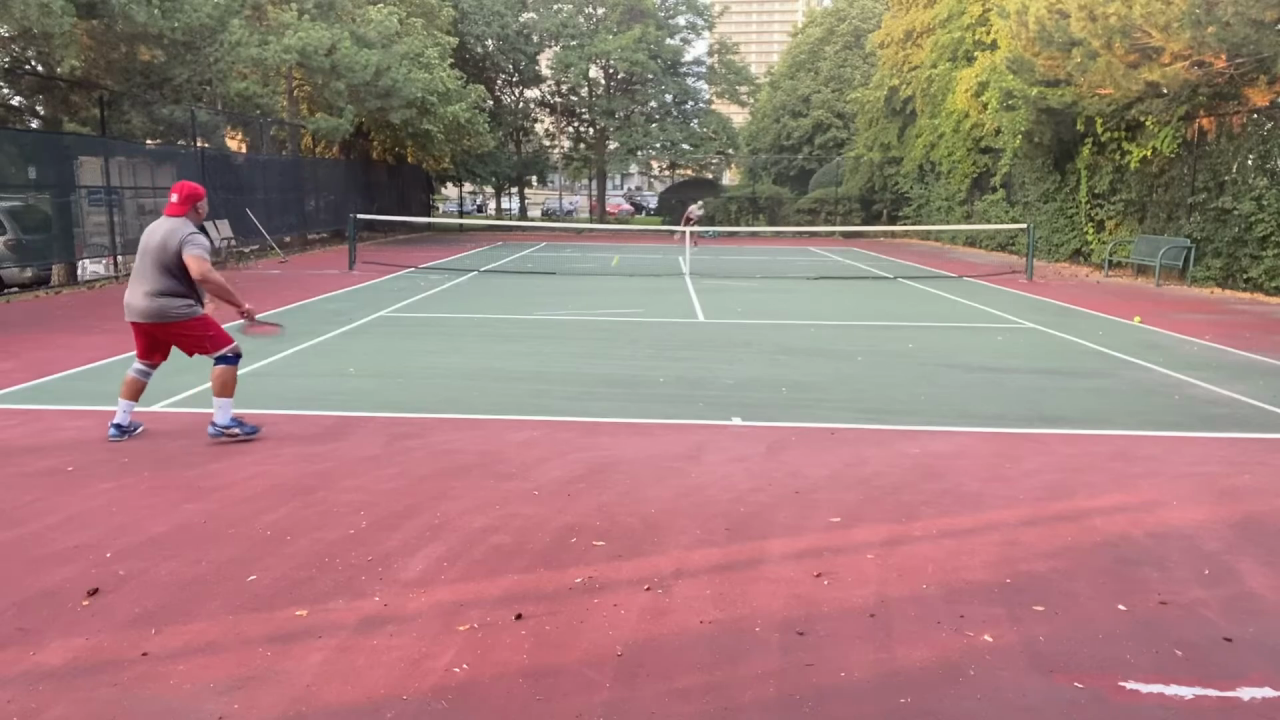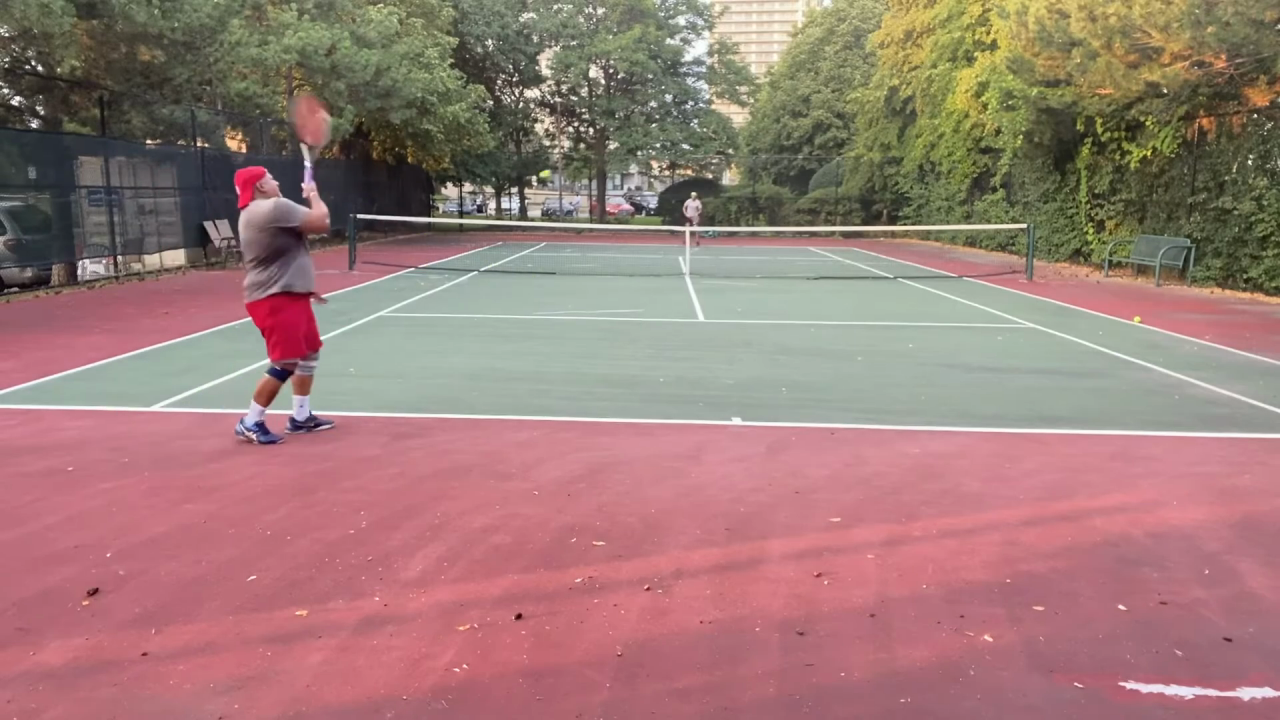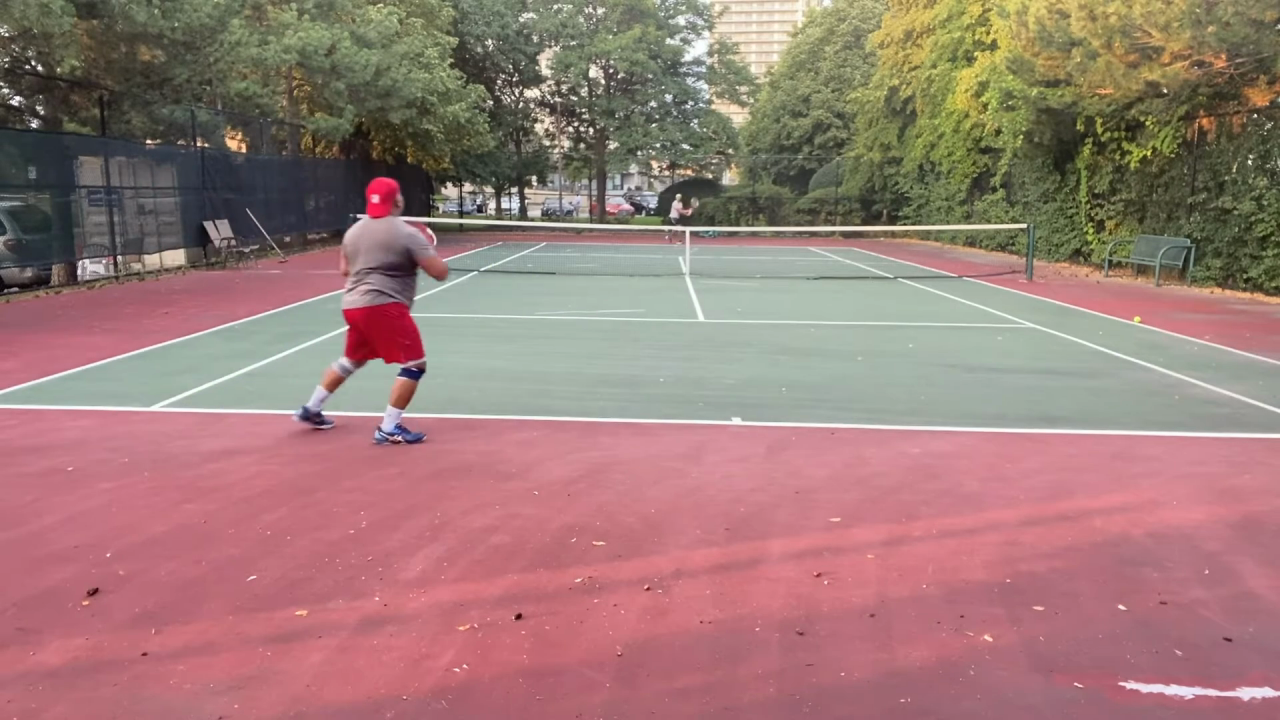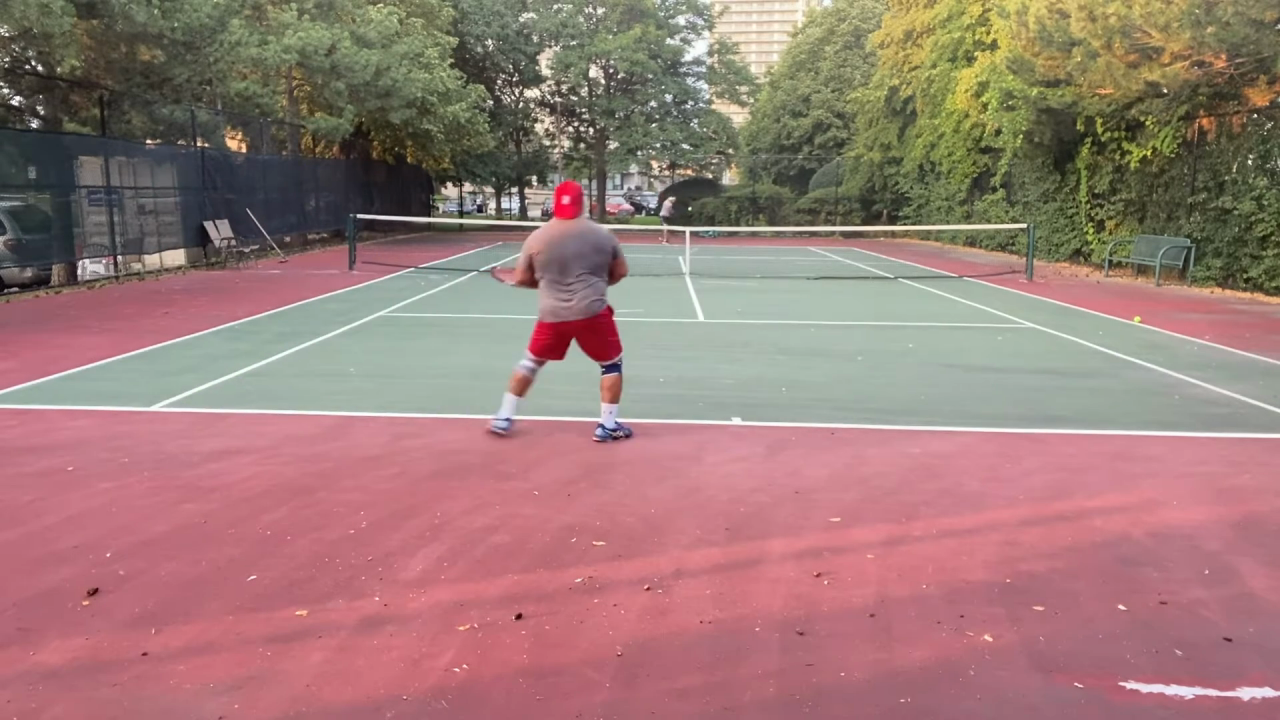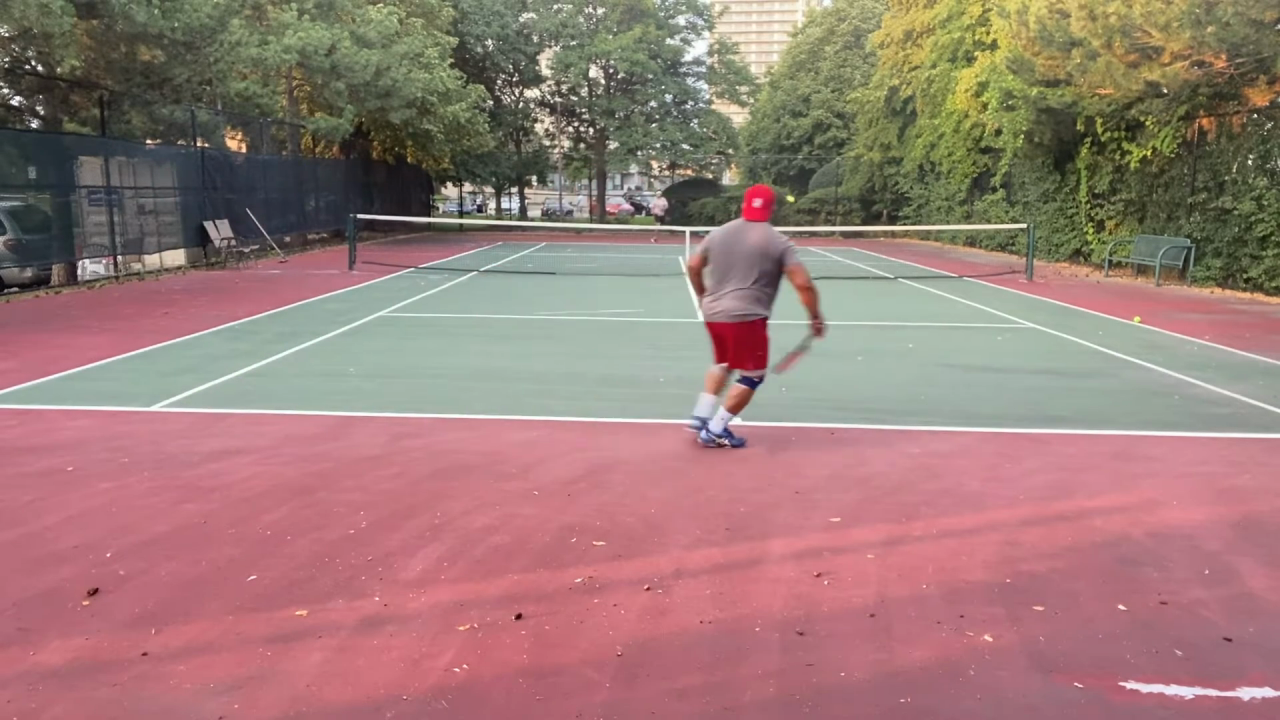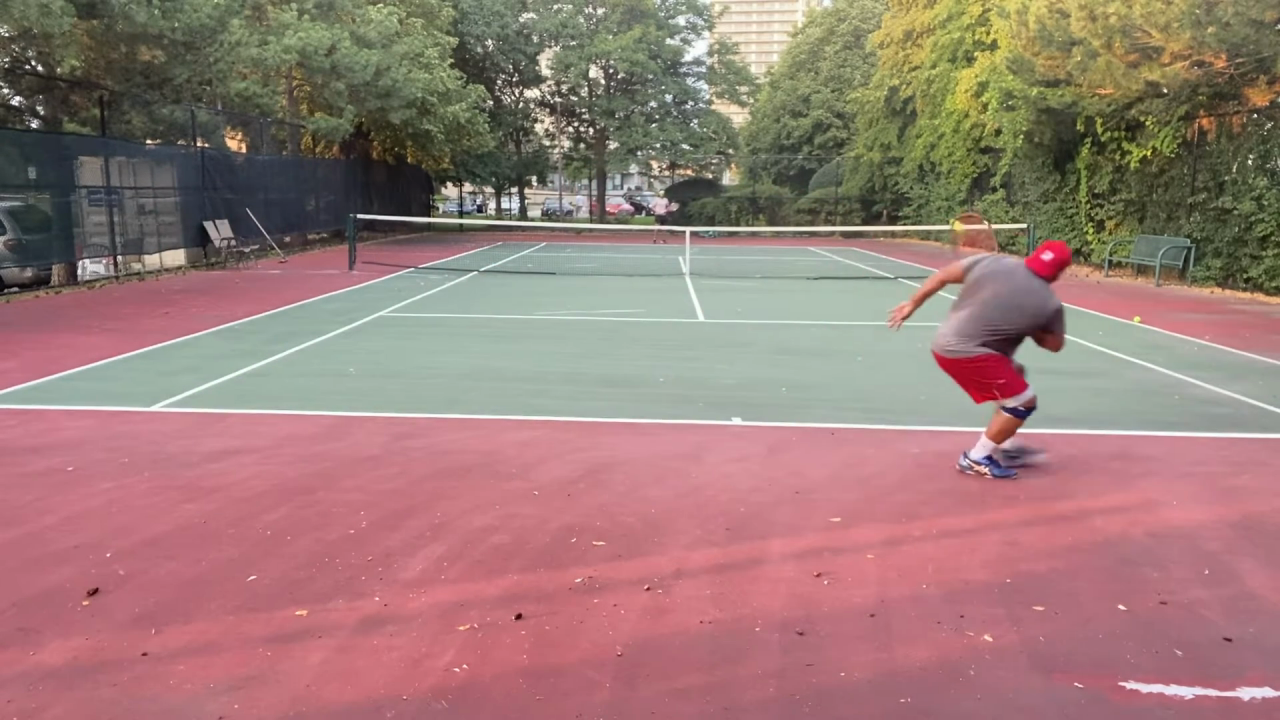
dt=0.7s
person 1, frame 1
left shoulder: (157, 227)
right shoulder: (191, 237)
right elbow: (202, 274)
left wrist: (207, 292)
right wrist: (237, 302)
left hip: (138, 308)
right hip: (172, 311)
left knee: (145, 362)
right knee: (228, 354)
left ankle: (120, 422)
right ankle: (223, 422)
person 1, frame 2
left shoulder: (253, 214)
right shoulder: (274, 208)
right elbow: (322, 222)
left wrist: (307, 288)
right wrist: (313, 195)
left hip: (288, 294)
right hip: (275, 298)
left knee: (309, 352)
right knee: (285, 362)
left ankle: (301, 417)
right ankle: (251, 422)
person 1, frame 3
left shoulder: (355, 231)
right shoulder: (408, 234)
left elbow: (346, 271)
right elbow: (440, 272)
right wrist: (437, 261)
left hip: (354, 306)
right hip: (384, 307)
left knee: (351, 360)
right knee: (414, 366)
left ankle: (311, 408)
right ankle: (389, 428)
person 1, frame 4
left shoulder: (537, 238)
right shoulder: (603, 234)
left elbow: (520, 279)
right elbow: (620, 272)
left hip: (553, 315)
right hip: (592, 312)
left knee: (532, 360)
right knee: (612, 364)
left ankle: (503, 418)
right ankle: (608, 425)
person 1, frame 5
left shoulder: (719, 233)
right shoulder: (779, 242)
left elbow: (694, 267)
right elbow: (803, 283)
left wrist: (702, 296)
right wrist: (816, 318)
left hip: (714, 314)
right hip: (745, 318)
left knee: (723, 364)
right knee: (751, 376)
left ankle: (702, 417)
right ankle: (715, 430)
person 1, frame 6
left shoulder: (989, 262)
right shoulder: (1049, 304)
left elbow: (943, 275)
right elbow: (1054, 345)
left wrist: (912, 304)
left hip: (947, 343)
right hip: (969, 354)
left knee: (1015, 373)
right knee: (1023, 403)
left ankle: (1004, 447)
right ankle: (976, 458)
